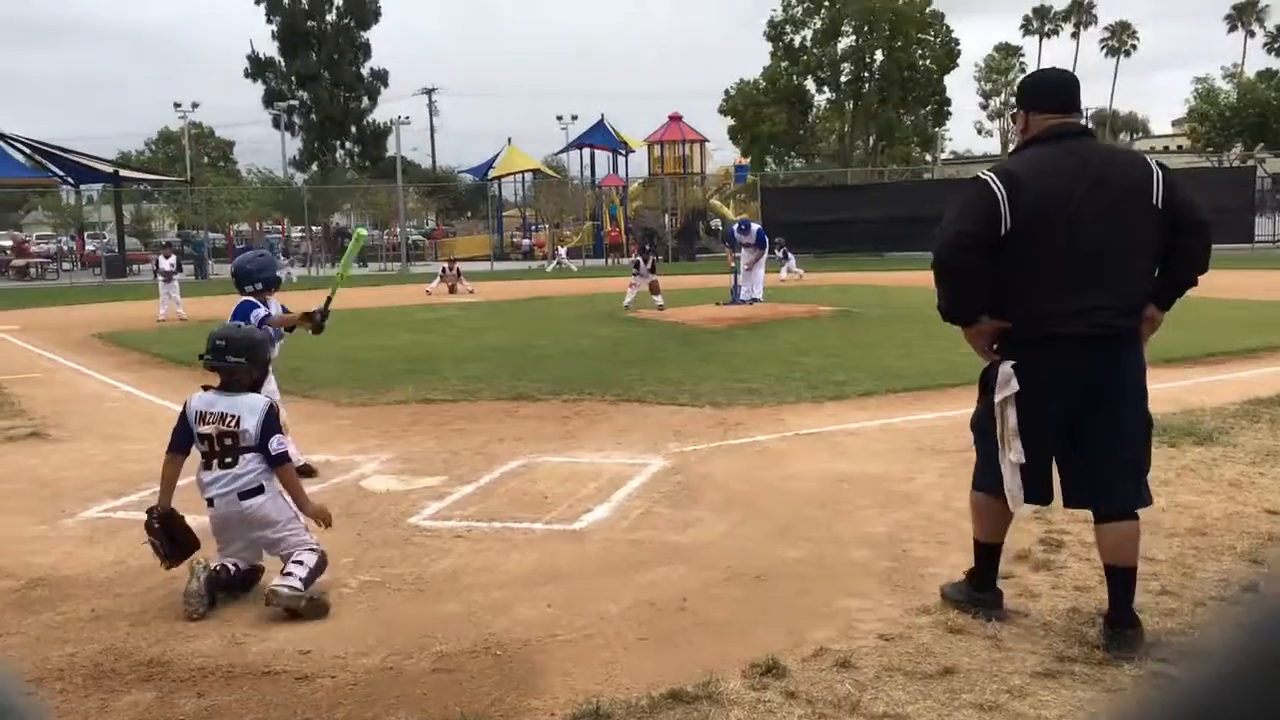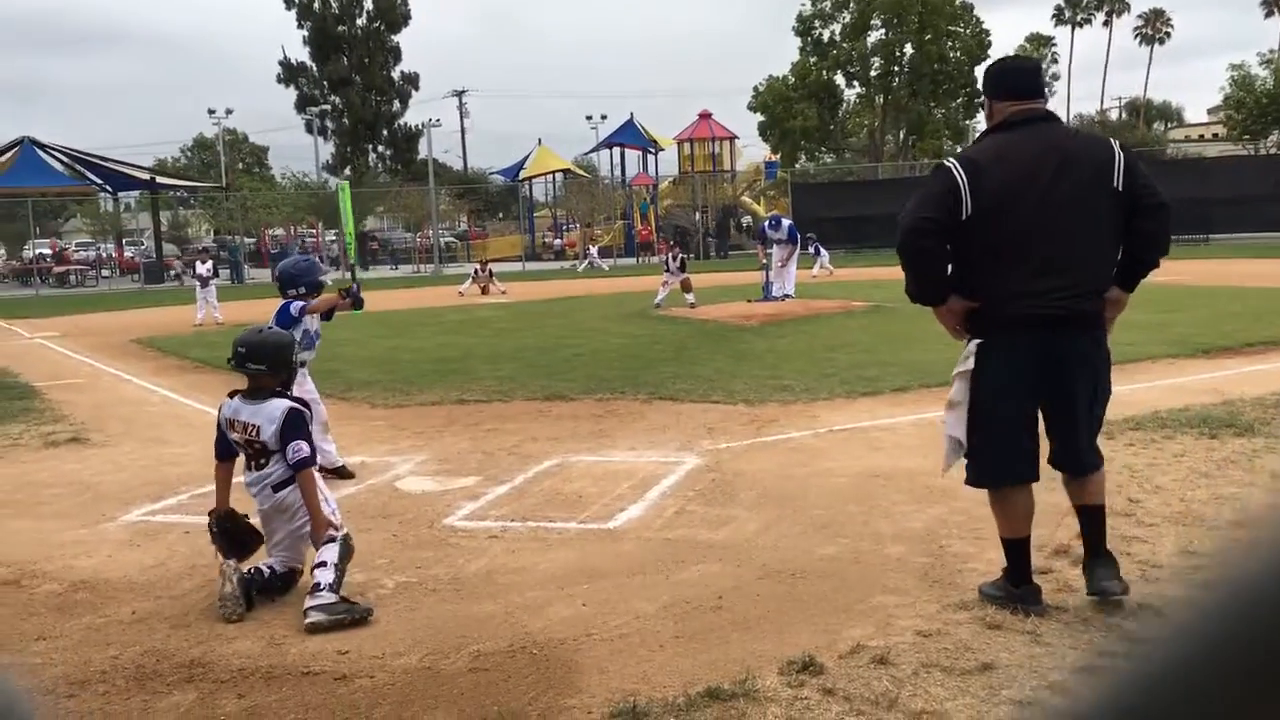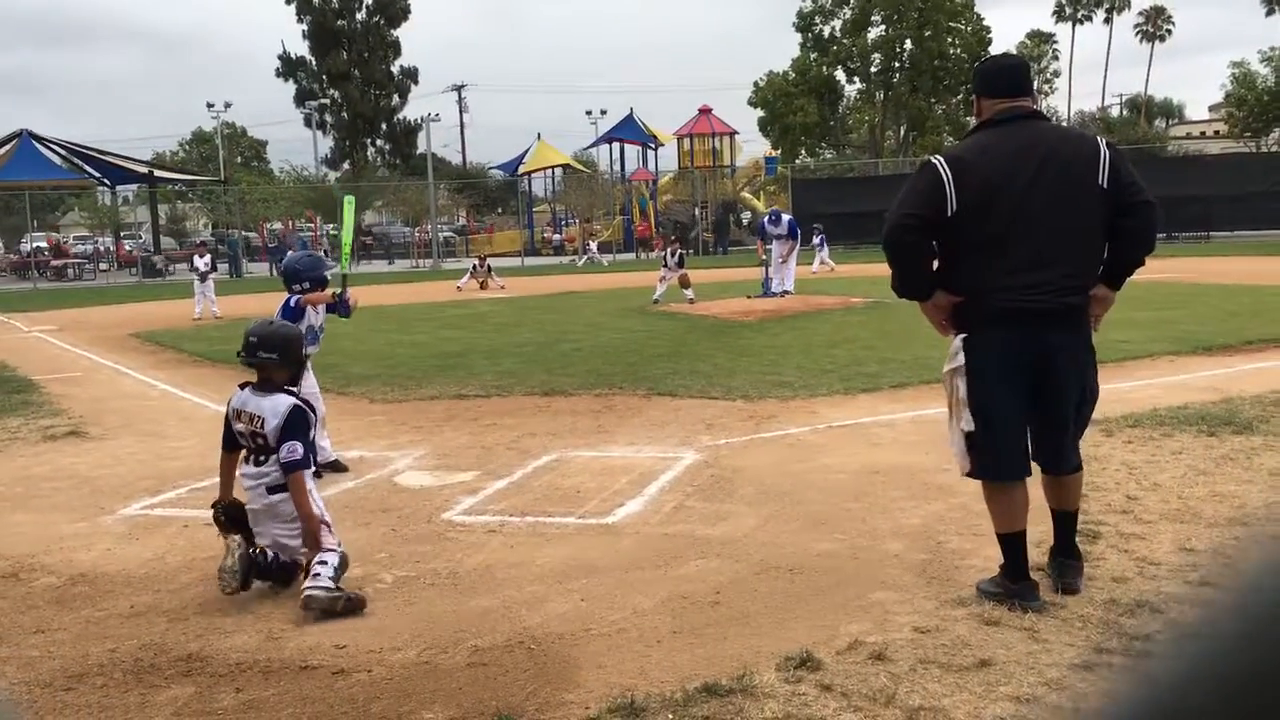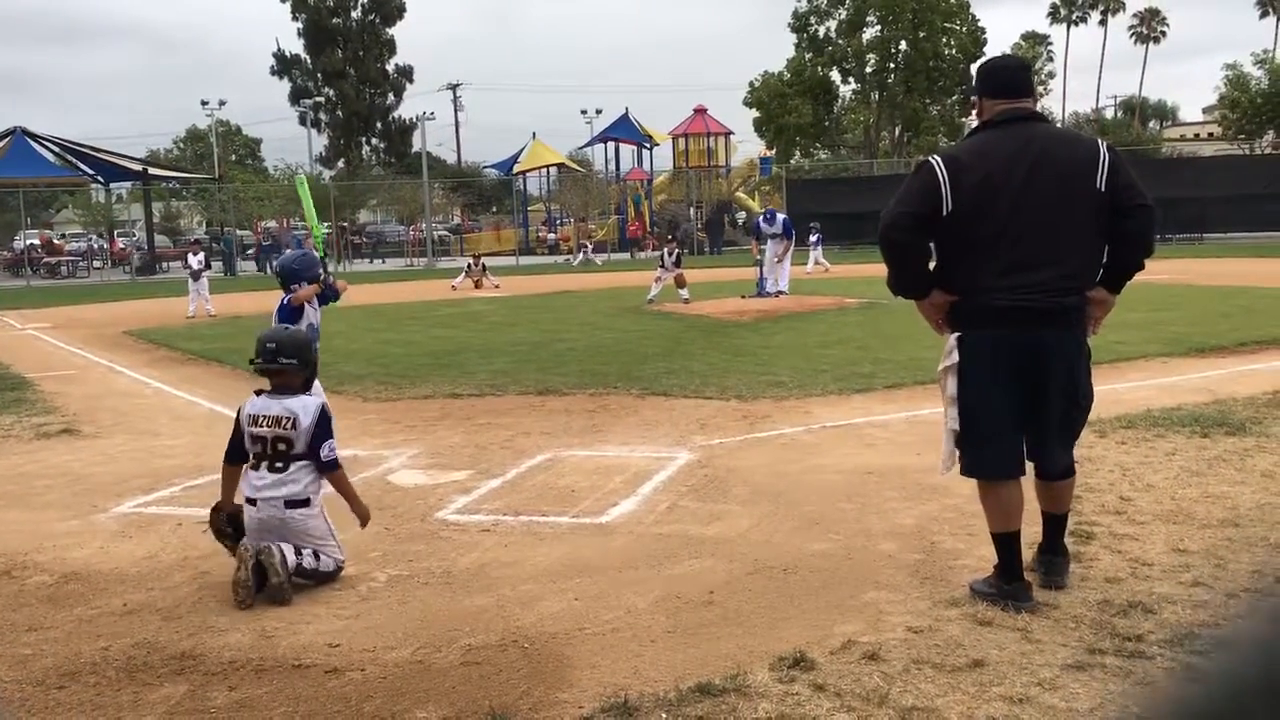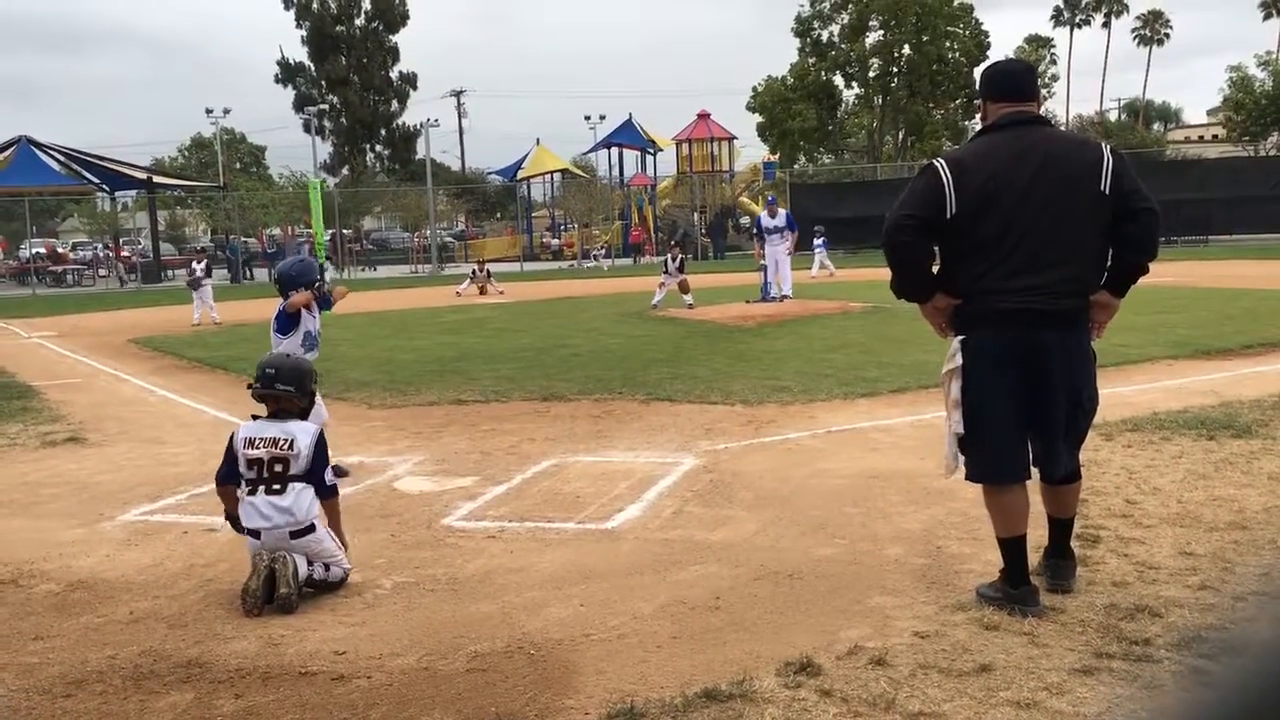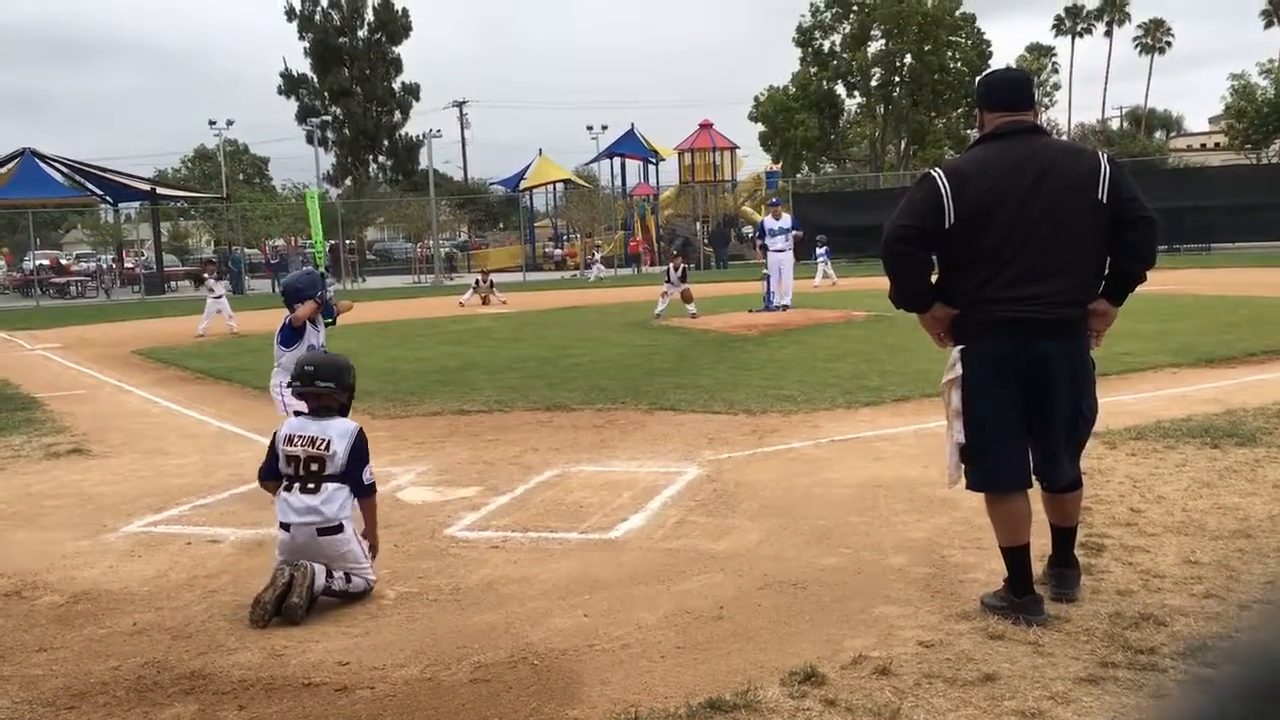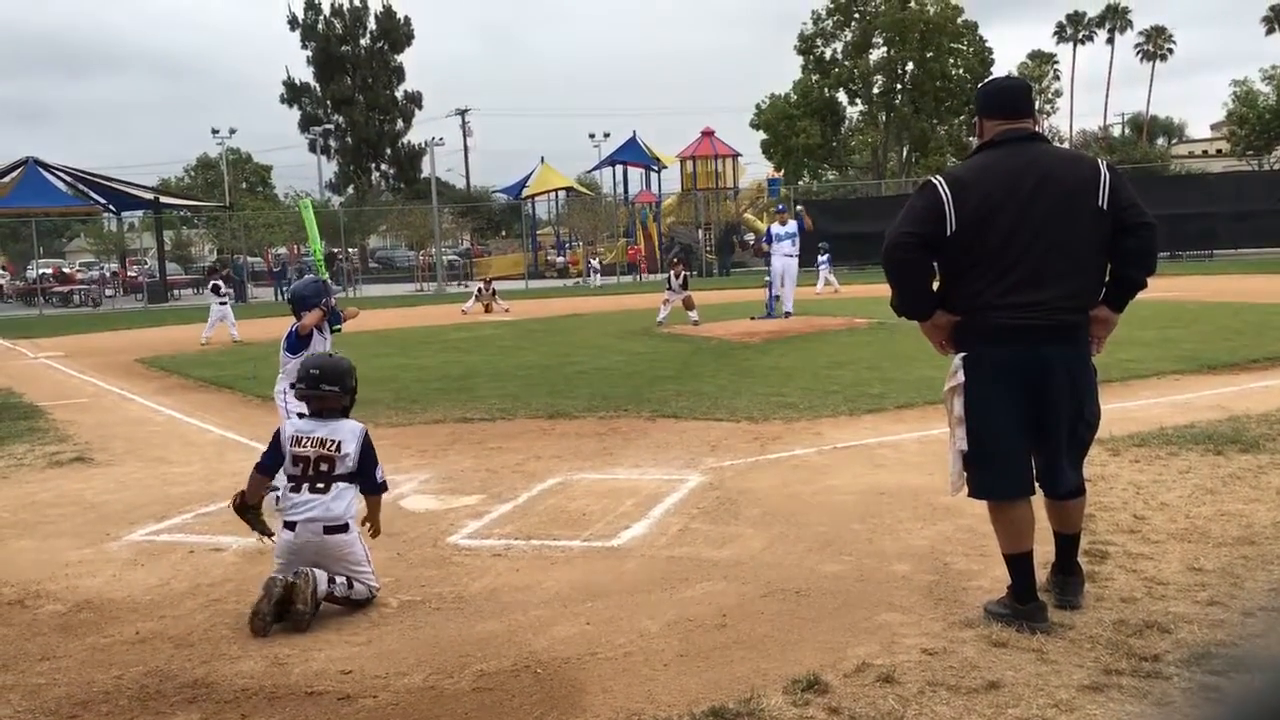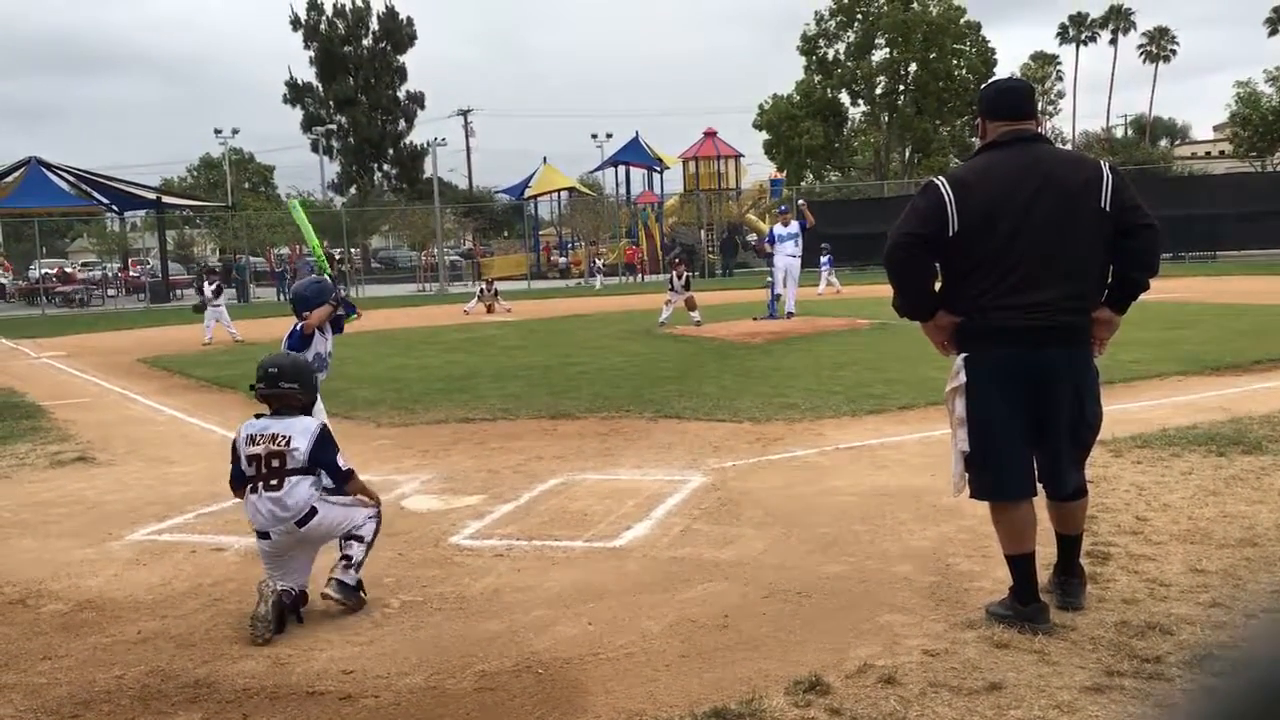
dt=0.5s
person 1, frame 1
left shoulder: (1006, 180)
right shoulder: (1143, 171)
left elbow: (954, 251)
right elbow: (1194, 234)
left wrist: (969, 316)
right wrist: (1156, 302)
left hip: (1031, 355)
right hip: (1116, 354)
left knee: (998, 470)
right knee: (1116, 489)
left ankle: (982, 585)
right ankle: (1122, 617)
person 1, frame 2
left shoulder: (969, 167)
right shoulder: (1106, 154)
left elbow: (916, 235)
right elbow: (1154, 216)
left wrist: (939, 297)
right wrist: (1121, 283)
left hip: (1002, 337)
right hip: (1082, 332)
left knee: (1004, 461)
right knee: (1079, 449)
left ankle: (1020, 582)
right ankle: (1099, 560)
person 1, frame 3
left shoulder: (954, 165)
right shoulder: (1092, 152)
left elbow: (902, 231)
right elbow: (1141, 215)
left wrist: (925, 292)
right wrist: (1109, 282)
left hip: (989, 332)
right hip: (1067, 327)
left knee: (999, 456)
right knee: (1061, 447)
left ankle: (1017, 578)
right ankle: (1067, 558)
person 1, frame 4
left shoulder: (952, 165)
right shoulder: (1092, 155)
left elbow: (897, 230)
right elbow: (1139, 218)
left wrist: (922, 291)
right wrist: (1109, 285)
left hip: (984, 331)
right hip: (1063, 327)
left knee: (994, 456)
right knee: (1055, 449)
left ankle: (1010, 578)
right ankle: (1053, 556)
person 1, frame 5
left shoulder: (956, 168)
right shoulder: (1095, 157)
left elbow: (901, 232)
right elbow: (1144, 220)
left wrist: (927, 294)
right wrist: (1113, 288)
left hip: (987, 335)
right hip: (1067, 330)
left knee: (1000, 462)
right knee: (1061, 454)
left ankle: (1017, 583)
right ankle: (1060, 560)
person 1, frame 6
left shoulder: (953, 178)
right shoulder: (1092, 166)
left elbow: (900, 243)
right elbow: (1141, 229)
left wrist: (924, 304)
right wrist: (1111, 296)
left hip: (987, 344)
right hip: (1066, 338)
left knee: (1001, 471)
right knee: (1061, 462)
left ankle: (1021, 592)
right ankle: (1064, 568)
person 1, frame 7
left shoulder: (953, 185)
right shoulder: (1092, 173)
left elbow: (900, 249)
right elbow: (1141, 234)
left wrist: (926, 311)
right wrist: (1112, 303)
left hip: (990, 351)
right hip: (1067, 345)
left knee: (1004, 478)
right knee: (1064, 468)
left ankle: (1025, 599)
right ankle: (1068, 574)
person 1, frame 8
left shoulder: (955, 186)
right shoulder: (1095, 175)
left elbow: (902, 250)
right elbow: (1144, 236)
left wrist: (928, 312)
right wrist: (1114, 305)
left hip: (991, 352)
right hip: (1070, 346)
left knee: (1006, 480)
right knee: (1066, 470)
left ankle: (1026, 600)
right ankle: (1069, 577)
person 2, frame 1
left shoulder: (195, 404)
right shoulder: (261, 407)
left elbow: (174, 456)
right elbow: (280, 462)
left wrist: (164, 506)
right wrist: (306, 505)
left hip: (218, 506)
right hip: (259, 498)
left knee: (242, 568)
right knee: (310, 552)
left ankle: (213, 577)
right ankle: (289, 586)
person 2, frame 2
left shoulder: (228, 408)
right shoulder: (287, 412)
left elbow: (223, 461)
right elbow: (302, 467)
left wrist: (222, 509)
right wrist: (317, 516)
left hip: (265, 498)
right hip: (295, 489)
left knee: (284, 567)
left ankle: (244, 580)
right ankle: (322, 602)
person 2, frame 3
left shoulder: (237, 400)
right shoulder: (290, 409)
left elbow: (229, 453)
right elbow: (293, 468)
left wrist: (225, 498)
right wrist: (307, 517)
left hip: (257, 500)
right hip: (287, 495)
left knee: (286, 566)
right knee: (329, 549)
left ankle: (248, 558)
right ankle: (320, 585)
person 2, frame 4
left shoulder: (248, 409)
right shoulder: (313, 409)
left elbow: (232, 463)
right elbow: (329, 467)
left wrist: (226, 505)
right wrist: (356, 504)
left hip: (256, 508)
right hip: (298, 508)
left knee: (263, 561)
right knee: (332, 563)
left ankle: (256, 562)
right ankle: (287, 559)
person 2, frame 5
left shoulder: (242, 433)
right shoulder: (311, 434)
left elbow: (224, 485)
right elbow: (327, 492)
left wrist: (238, 514)
right wrist: (338, 532)
left hip: (256, 536)
right hip: (300, 532)
left knee: (266, 556)
right knee: (339, 571)
left ankle: (267, 575)
right ankle: (296, 570)
person 2, frame 6
left shoulder: (285, 429)
right shoulder: (350, 432)
left elbow: (266, 482)
right elbow: (365, 490)
right wrist: (371, 532)
left hip: (288, 530)
right hip: (331, 531)
left knee: (287, 571)
right knee: (362, 583)
left ankle: (286, 583)
right ankle: (315, 580)
person 2, frame 7
left shoulder: (288, 429)
right shoulder: (356, 432)
left elbow: (261, 476)
right elbow: (374, 488)
left wrist: (250, 504)
right wrist: (374, 516)
left hip: (292, 530)
right hip: (336, 532)
left knee: (281, 578)
right knee: (365, 590)
left ankle: (281, 589)
right ankle: (317, 584)
person 2, frame 8
left shoulder: (245, 432)
right shoulder: (312, 428)
left elbow: (238, 488)
right elbow: (343, 478)
right wrist: (366, 492)
left hip: (268, 533)
right hip: (307, 518)
left knee: (291, 591)
right knee: (367, 512)
left ankle: (278, 596)
right ankle: (344, 582)
person 3, frame 1
left shoulder: (273, 302)
right shoulder: (246, 306)
left elbow: (290, 322)
right elbow: (271, 321)
left wrist: (311, 318)
right wrist: (305, 317)
left hip: (266, 373)
left knee: (278, 417)
left ankle: (293, 462)
person 3, frame 2
left shoulder: (313, 305)
right shoulder: (288, 308)
left elbow: (338, 307)
right elbow: (314, 308)
left wrist: (352, 299)
right wrist: (343, 293)
left hip: (301, 373)
left knee: (319, 416)
left ankle: (330, 461)
person 3, frame 3
left shoulder: (320, 300)
right shoulder: (292, 303)
left elbow: (350, 300)
right elbow: (308, 299)
left wrist: (346, 302)
right wrist: (336, 297)
left hip: (303, 366)
left knee: (317, 412)
left ankle: (324, 456)
person 3, frame 4
left shoulder: (313, 299)
right shoulder: (289, 304)
left elbow: (341, 285)
right elbow: (298, 296)
left wrist: (332, 287)
right wrist: (321, 285)
person 3, frame 5
left shoulder: (313, 304)
right shoulder: (288, 312)
left elbow: (342, 291)
right elbow: (293, 302)
left wrist: (325, 293)
right wrist: (315, 292)
left knee: (319, 418)
person 3, frame 6
left shoulder: (319, 319)
right shoulder: (292, 323)
left elbow: (348, 305)
right elbow: (300, 316)
left wrist: (330, 306)
right wrist: (318, 300)
right hip: (288, 388)
person 3, frame 7
left shoulder: (325, 324)
right shoulder: (299, 330)
left elbow: (354, 312)
right elbow: (306, 314)
left wrist: (336, 312)
right wrist: (323, 306)
right hip: (292, 393)
person 3, frame 8
left shoulder: (327, 325)
right shoulder: (300, 331)
left elbow: (355, 313)
right elbow: (312, 321)
left wrist: (346, 306)
right wrist: (334, 302)
